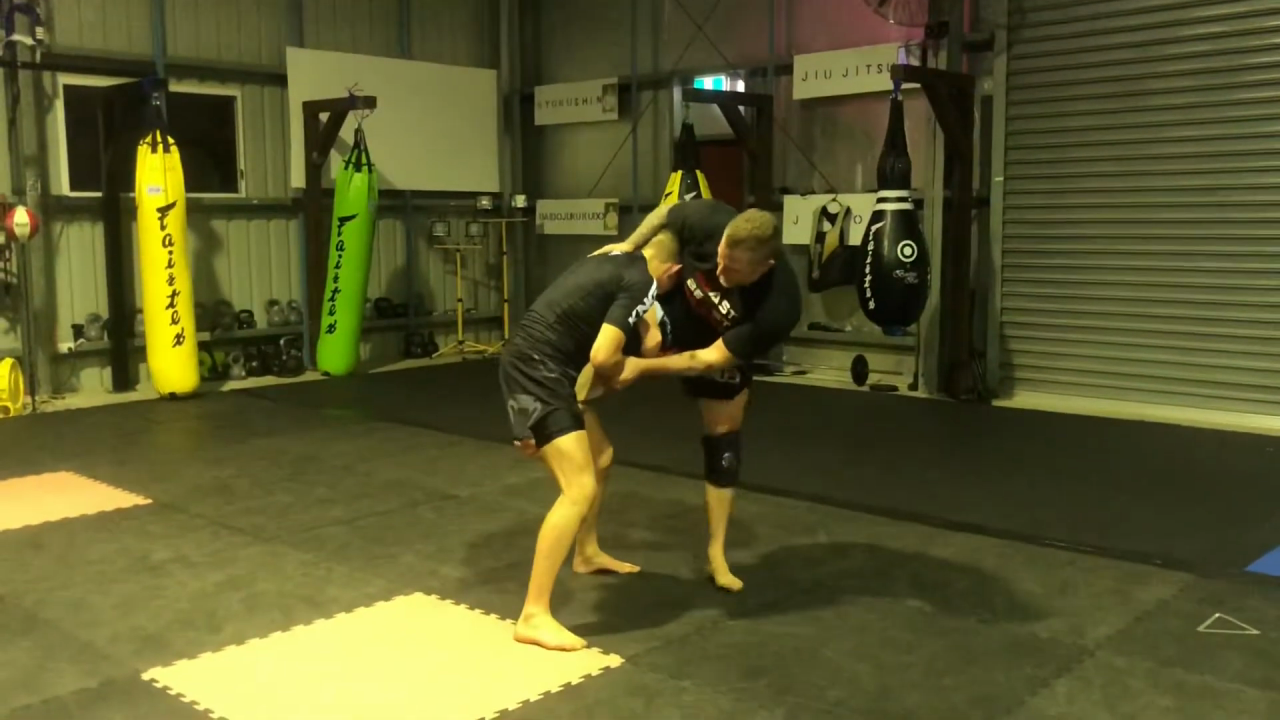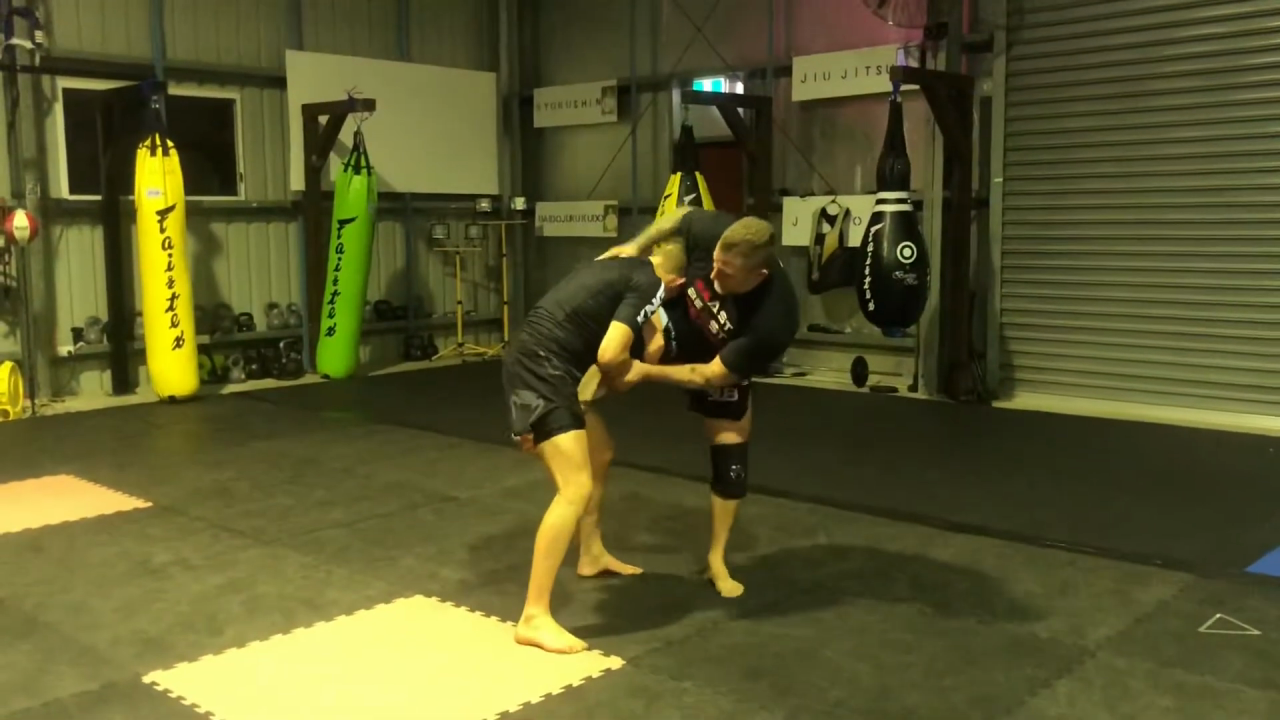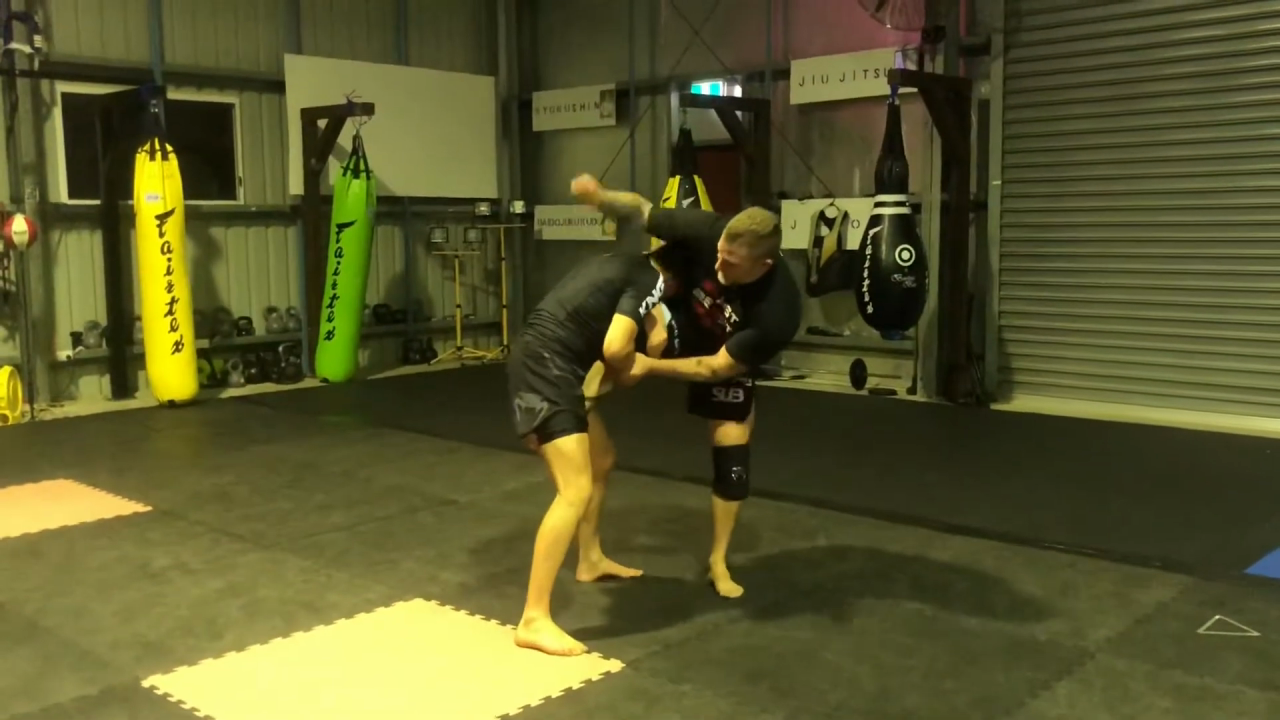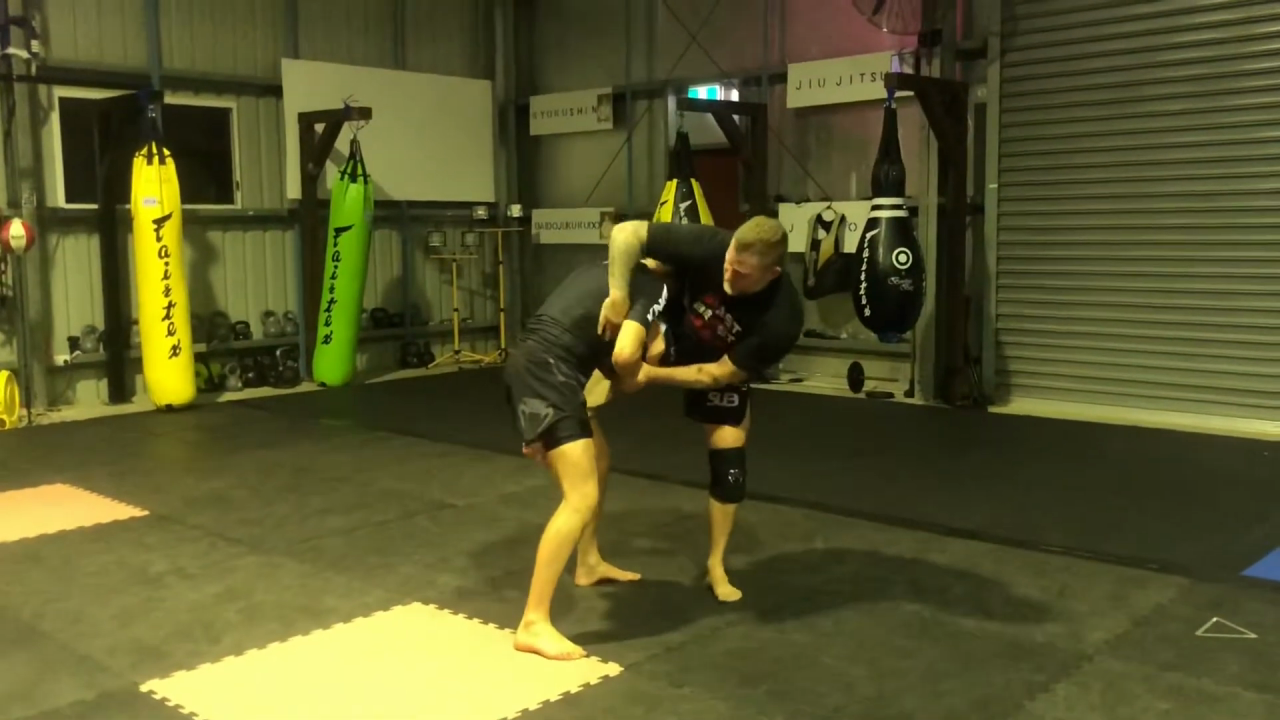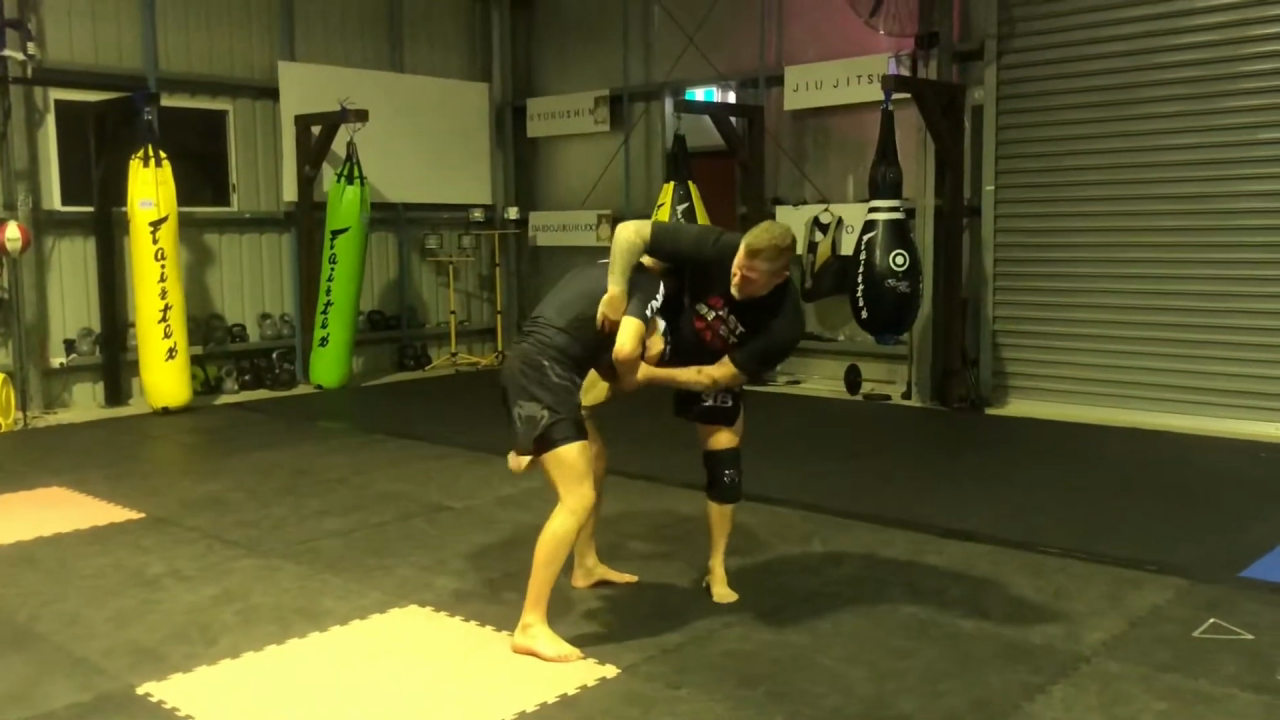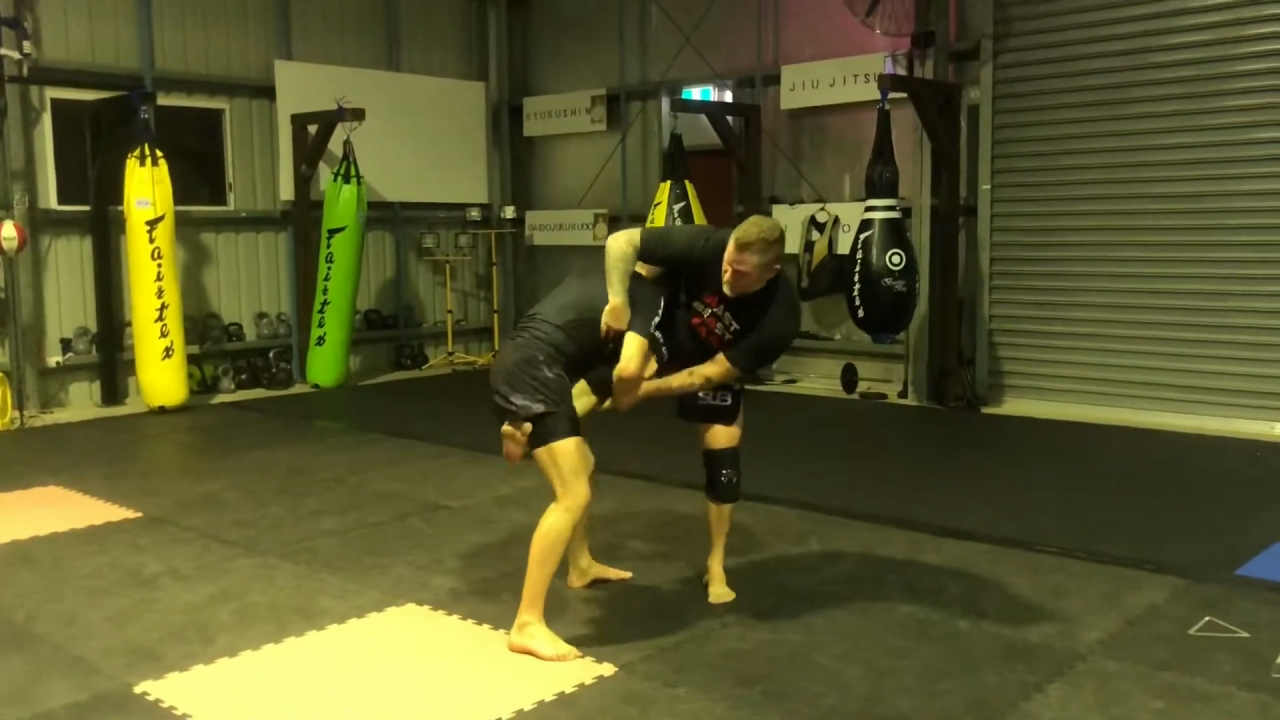
dt=0.2s
person 1, frame 1
left shoulder: (615, 260)
right shoulder: (642, 282)
right elbow: (602, 356)
right wrist: (619, 376)
left hip: (535, 364)
right hip: (537, 371)
left knee: (599, 456)
right knee: (579, 488)
left ankle: (587, 553)
right ankle: (533, 616)
person 1, frame 2
left shoulder: (624, 265)
right shoulder: (650, 284)
right elbow: (610, 354)
right wrist: (622, 378)
left hip: (537, 359)
right hip: (541, 366)
left knee: (598, 454)
right knee: (576, 489)
left ankle: (591, 556)
right ankle: (533, 618)
person 1, frame 3
left shoulder: (619, 263)
right shoulder: (650, 278)
right elbow: (615, 348)
right wrist: (627, 372)
left hip: (535, 358)
right hip: (545, 366)
left knee: (600, 458)
right knee: (576, 491)
left ankle: (591, 560)
right ankle: (534, 620)
person 1, frame 4
left shoulder: (612, 269)
right shoulder: (654, 286)
right elbow: (624, 354)
right wrist: (629, 381)
left hip: (530, 363)
right hip: (547, 371)
left knee: (595, 463)
right knee: (582, 497)
left ankle: (589, 564)
right ankle: (533, 624)
person 1, frame 5
left shoulder: (605, 268)
right shoulder: (651, 284)
right elbow: (624, 351)
right wrist: (630, 379)
left hip: (526, 365)
right hip: (543, 375)
left knee: (591, 465)
right knee: (577, 500)
left ankle: (586, 565)
right ankle: (531, 626)
person 1, frame 6
left shoulder: (600, 279)
right shoulder: (649, 296)
right elbow: (627, 370)
left hip: (513, 362)
right hip: (534, 370)
left knee: (580, 466)
right knee: (573, 494)
left ankle: (580, 564)
right ankle: (528, 625)
person 2, frame 1
left shoulder: (778, 308)
right shoulder: (709, 220)
left elbow: (713, 360)
right elbow: (665, 214)
left wrist: (644, 367)
right wrist: (629, 246)
left hip: (720, 351)
right hip: (672, 311)
left knee: (724, 447)
left ankle: (717, 553)
person 2, frame 2
left shoulder: (775, 319)
right shoulder: (715, 233)
left elbow: (712, 375)
right elbow: (680, 217)
left wrist: (647, 372)
right wrist: (635, 247)
left hip: (726, 364)
right hip: (677, 320)
left knee: (730, 457)
left ankle: (717, 560)
person 2, frame 3
left shoulder: (778, 312)
right shoulder: (707, 230)
left elbow: (717, 367)
right elbow: (642, 211)
left wrist: (650, 365)
right wrist: (602, 196)
left hip: (727, 366)
right hip: (675, 328)
left knee: (732, 460)
left ankle: (718, 561)
person 2, frame 4
left shoulder: (782, 320)
right shoulder: (708, 245)
left elbow: (719, 374)
right elbow: (626, 233)
left wrist: (651, 374)
right wrist: (618, 294)
left hip: (719, 369)
right hip: (667, 331)
left knee: (729, 466)
left ankle: (716, 566)
person 2, frame 5
left shoulder: (785, 323)
right shoulder: (713, 246)
left elbow: (716, 377)
right elbow: (629, 231)
left wrist: (650, 374)
right wrist: (616, 292)
left hip: (713, 371)
left knee: (725, 467)
left ankle: (716, 568)
person 2, frame 6
left shoulder: (780, 317)
right shoulder: (703, 245)
left elbow: (714, 374)
right elbow: (621, 242)
left wrist: (645, 389)
right wrist: (619, 301)
left hip: (713, 370)
right hip: (661, 335)
left knee: (723, 464)
left ankle: (715, 565)
